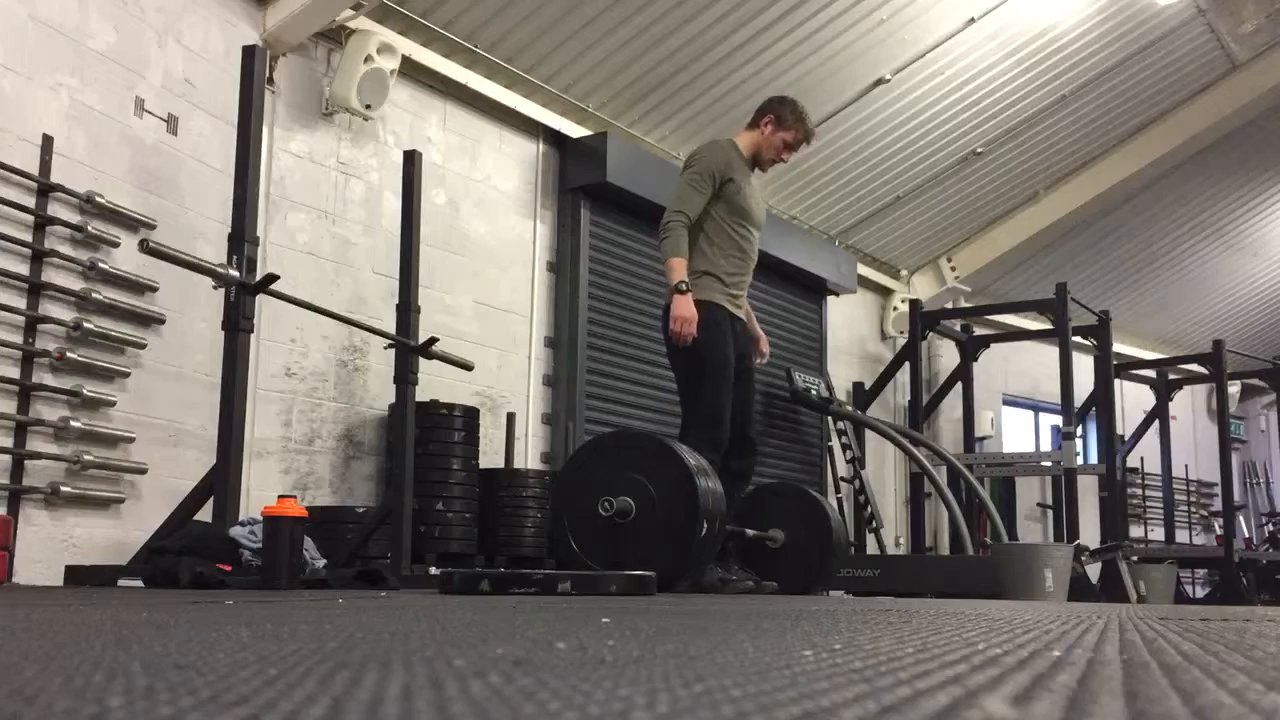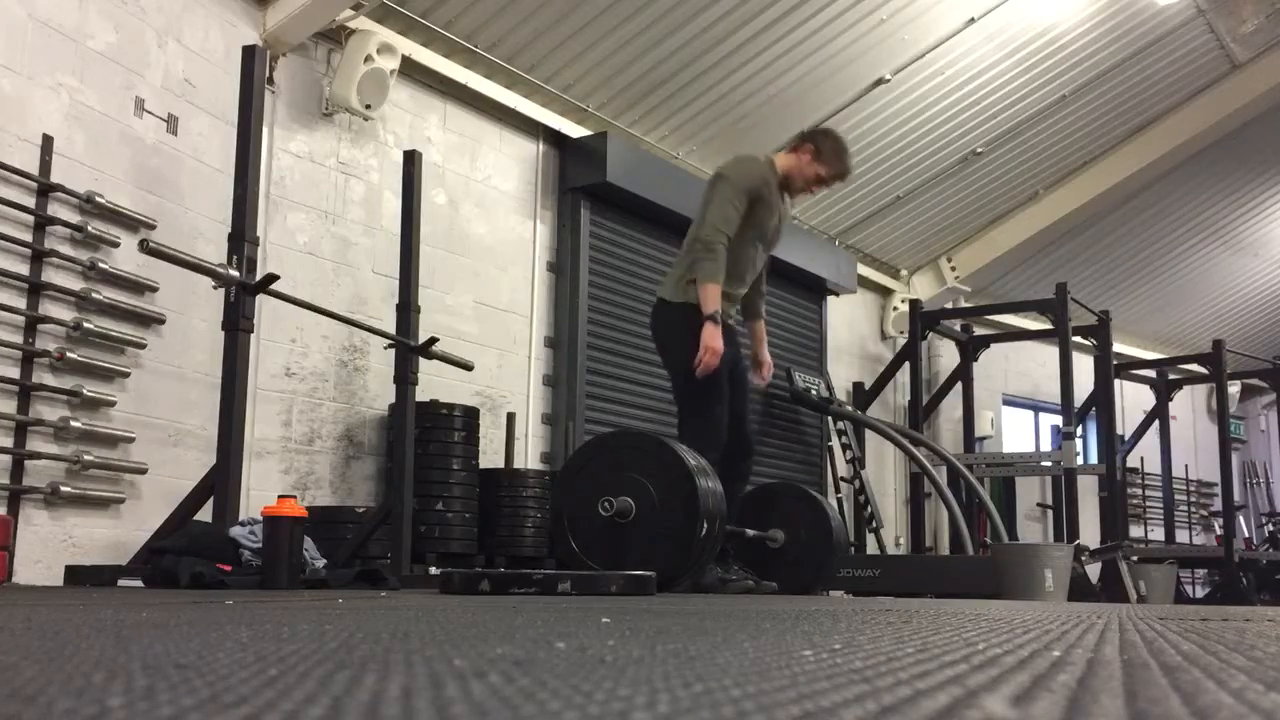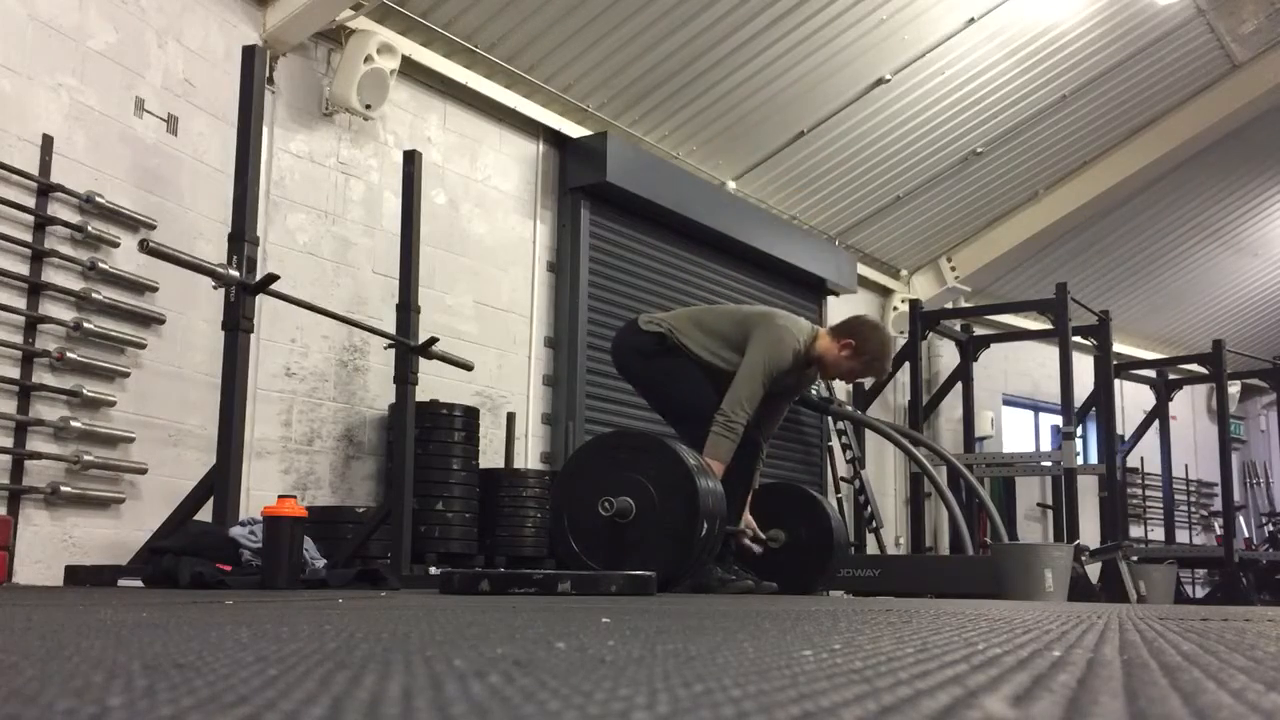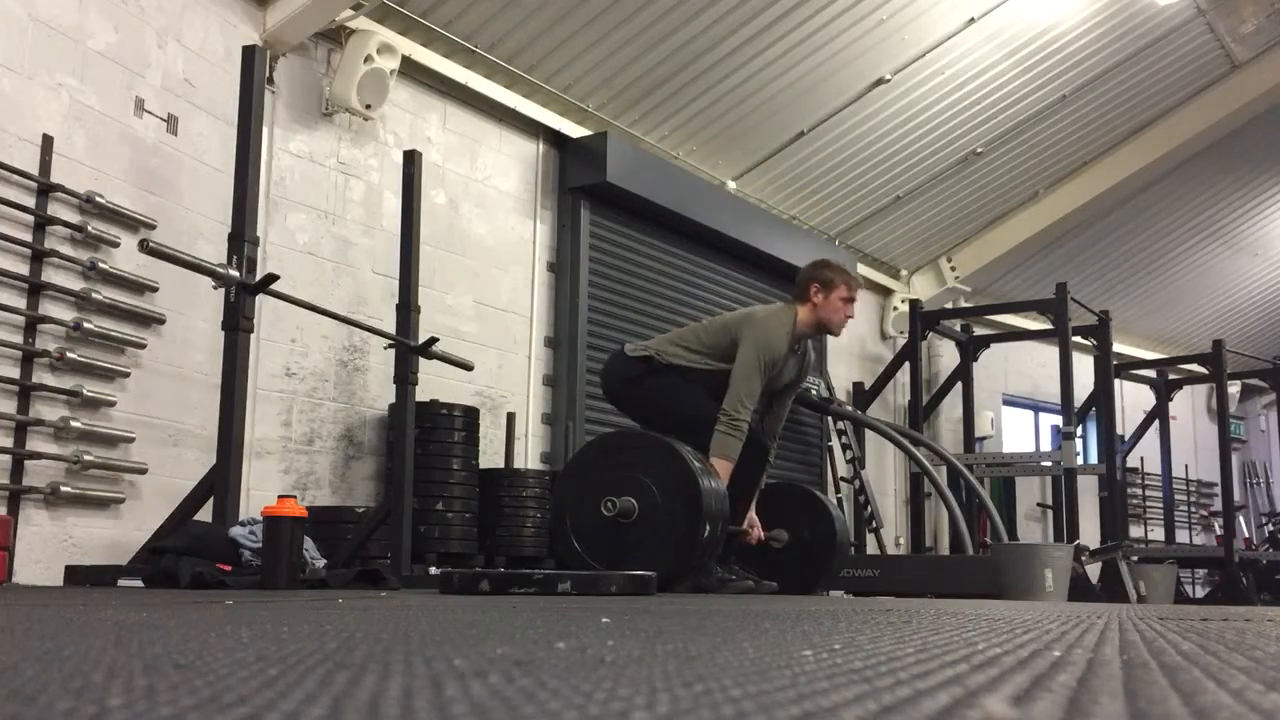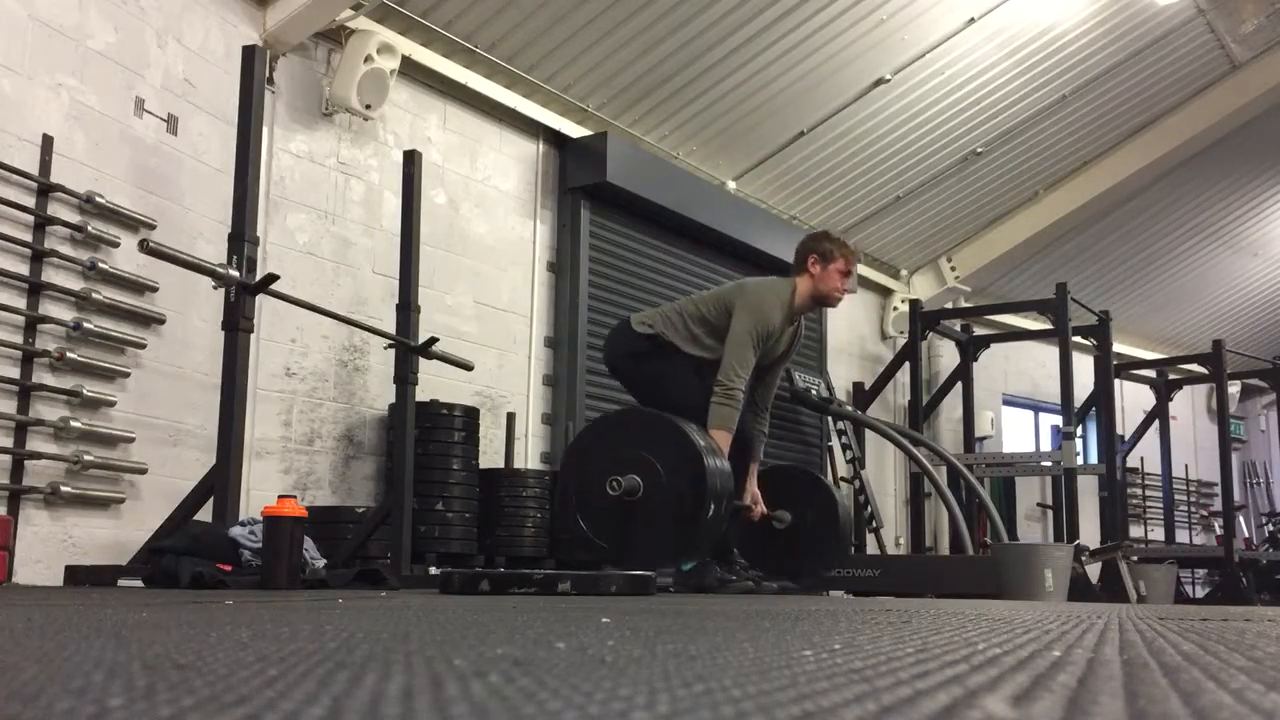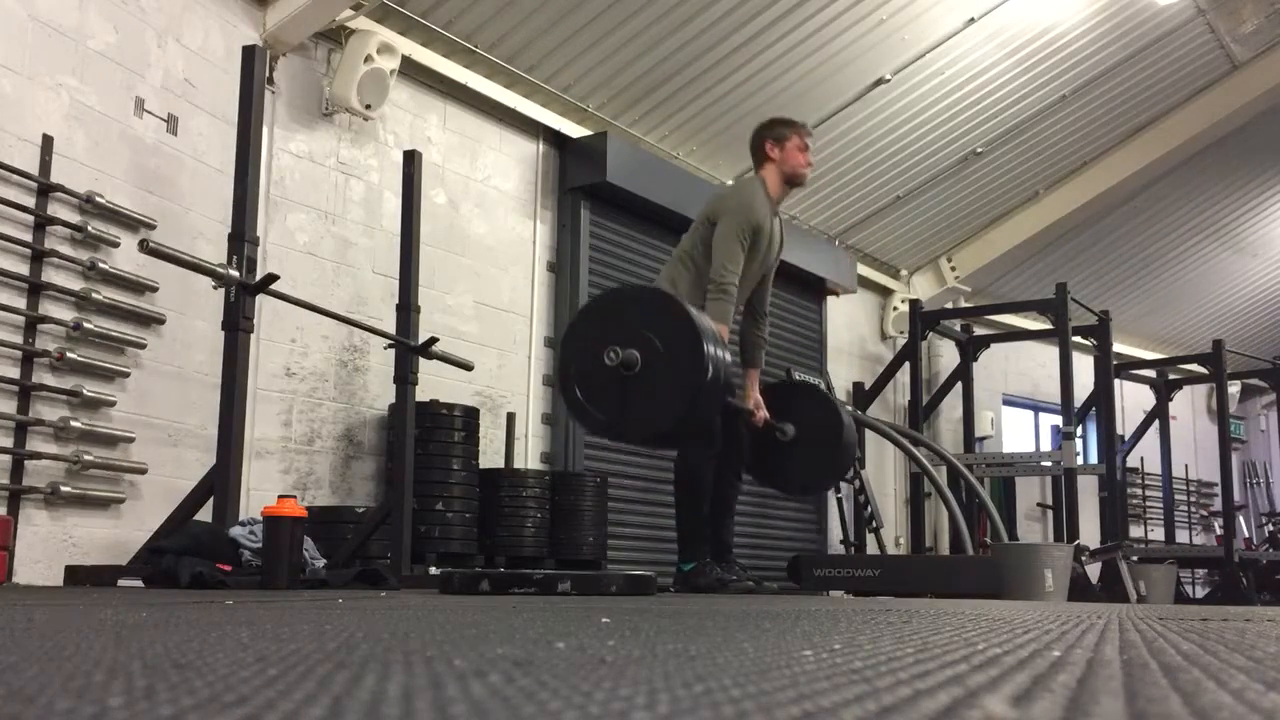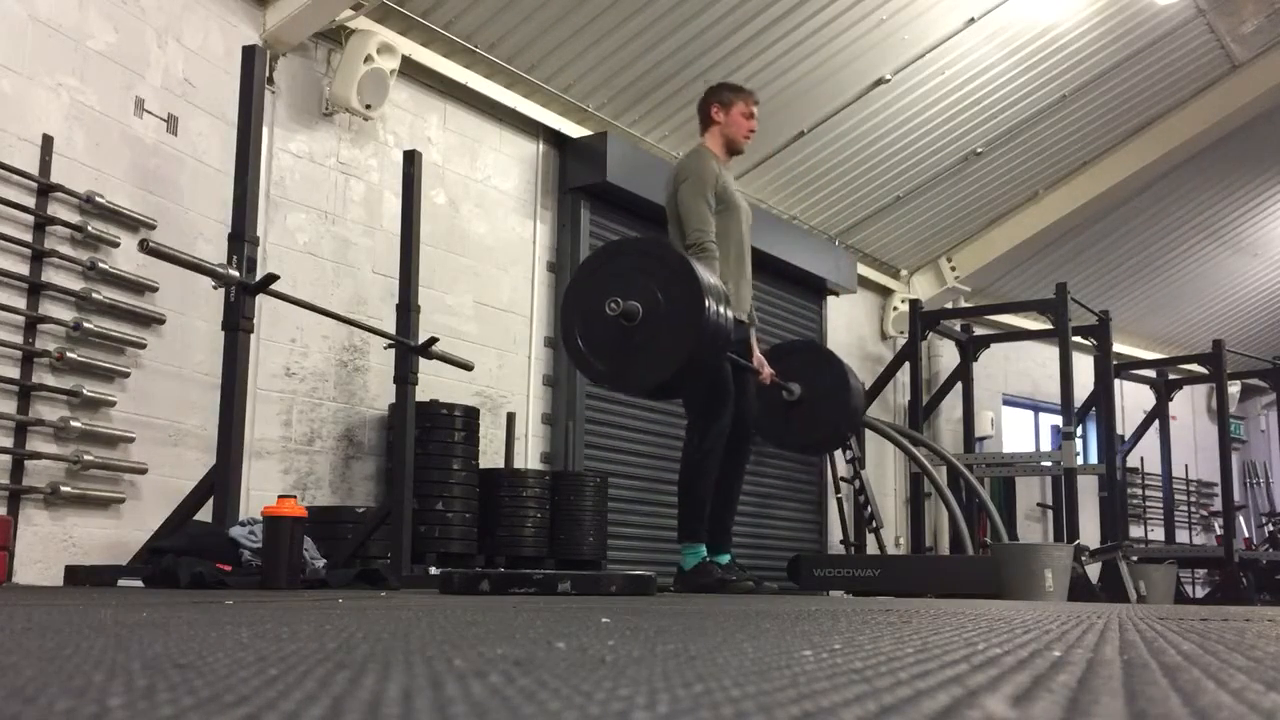
dt=0.7s
person 1, frame 1
left shoulder: (750, 185)
right shoulder: (715, 157)
right elbow: (675, 224)
left wrist: (751, 321)
right wrist: (680, 290)
left hip: (729, 321)
right hip: (699, 315)
left knee: (740, 444)
right knee: (706, 438)
left ankle: (718, 555)
person 1, frame 2
left shoulder: (779, 203)
right shoulder: (747, 173)
right elbow: (711, 247)
left wrist: (760, 344)
right wrist: (710, 321)
left hip: (718, 325)
right hip: (687, 315)
left knee: (738, 444)
right knee: (703, 439)
left ankle: (717, 554)
person 1, frame 3
left shoulder: (805, 368)
right shoulder: (782, 340)
left elbow: (758, 435)
right elbow: (730, 418)
left wrist: (740, 509)
left hip: (679, 355)
right hip: (645, 344)
left knee: (745, 443)
right knee: (714, 436)
left ankle: (718, 559)
right ankle: (696, 565)
person 1, frame 4
left shoulder: (801, 357)
right shoulder: (767, 329)
left elbow: (766, 435)
right elbow: (734, 418)
left wrist: (747, 508)
left hip: (671, 379)
right hip: (635, 371)
left knee: (751, 447)
right knee: (715, 438)
left ankle: (718, 560)
right ankle: (697, 564)
person 1, frame 5
left shoulder: (794, 327)
right shoulder: (763, 301)
left elbow: (758, 408)
right elbow: (729, 389)
left wrist: (750, 482)
left hip: (675, 357)
right hip: (639, 345)
left knee: (734, 445)
right knee: (704, 434)
left ankle: (721, 560)
right ankle: (694, 566)
person 1, frame 6
left shoulder: (773, 225)
right shoulder: (744, 200)
left elbow: (756, 314)
right elbow: (722, 286)
left wrist: (751, 388)
left knee: (733, 438)
right knee: (703, 431)
left ankle: (720, 559)
right ankle: (693, 565)
person 1, frame 7
left shoulder: (725, 180)
right shoulder: (699, 167)
right elbow: (702, 247)
left wrist: (753, 344)
left hip: (730, 326)
left knee: (738, 434)
right knee: (711, 428)
left ankle: (719, 556)
right ankle: (693, 561)
